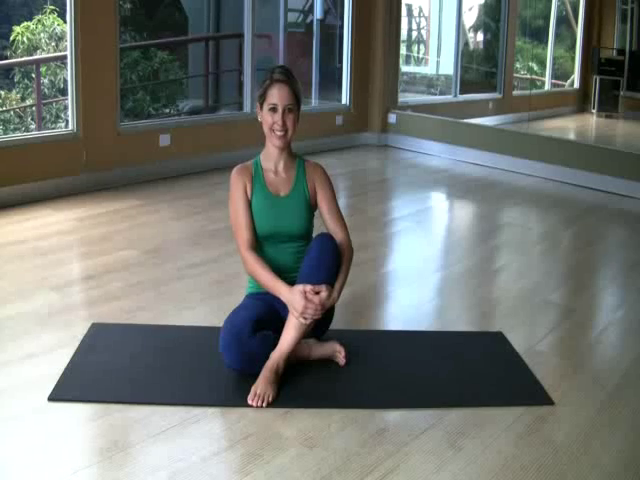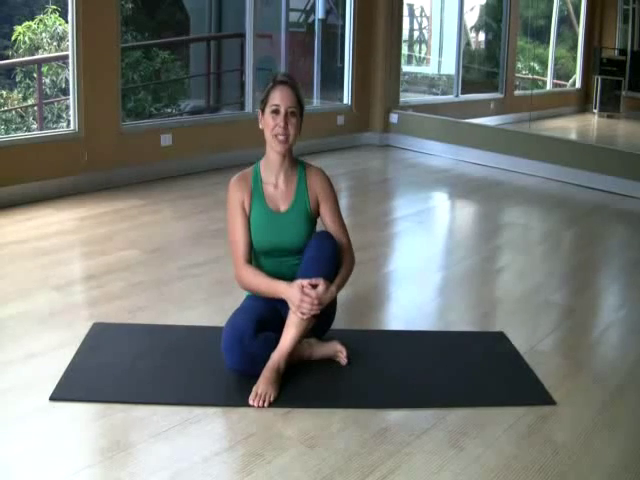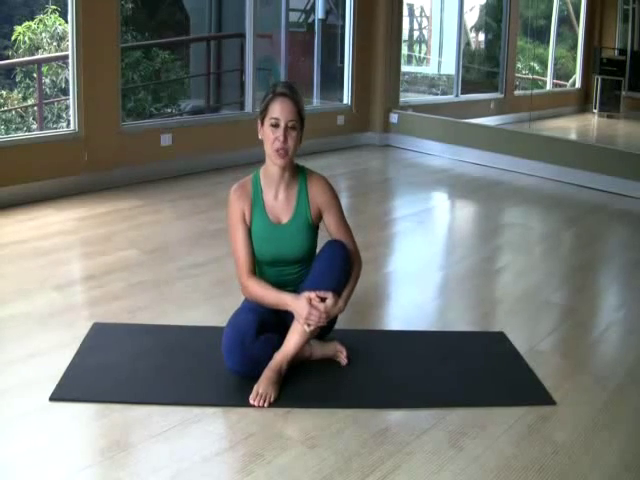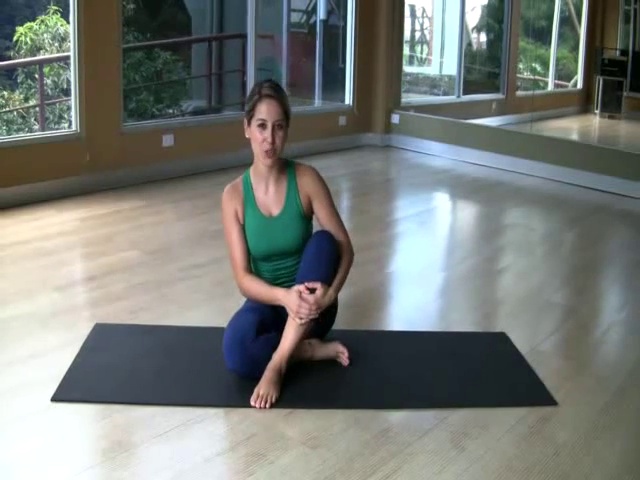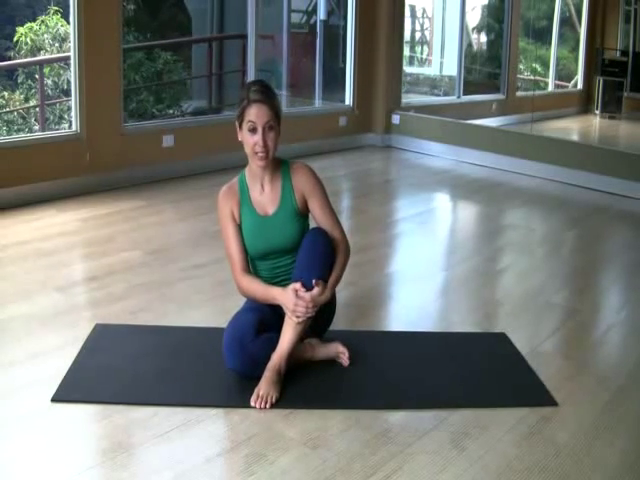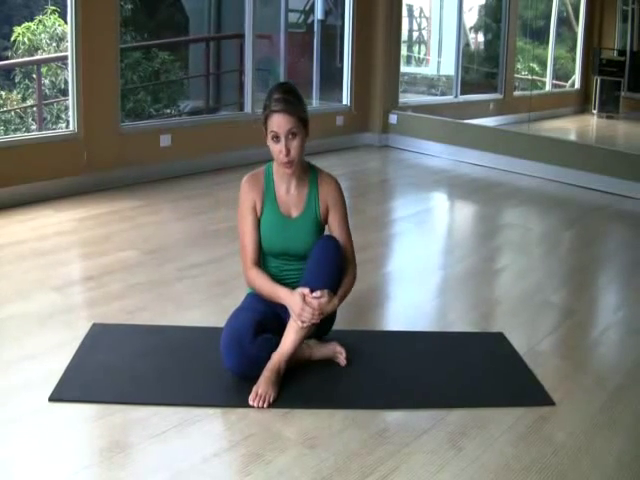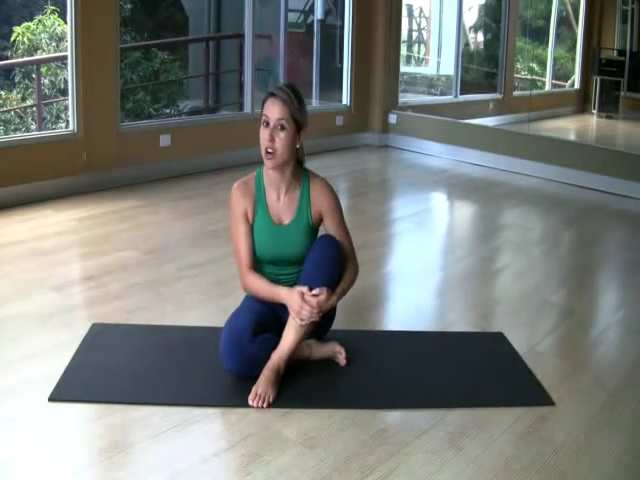
dt=0.7s
person 1, frame 1
left shoulder: (313, 174)
right shoulder: (243, 176)
left elbow: (343, 243)
right elbow: (247, 253)
left wrist: (333, 291)
right wrist: (287, 293)
left hip: (310, 301)
right hip: (265, 296)
left knee: (324, 245)
right knee: (232, 347)
left ankle: (276, 361)
right ankle: (306, 348)
person 1, frame 2
left shoulder: (316, 180)
right shoulder: (241, 185)
left elbow: (346, 253)
right elbow: (243, 270)
left wrist: (330, 290)
right wrist: (286, 289)
left hip: (310, 304)
right hip: (266, 298)
left knee: (324, 244)
right knee: (234, 349)
left ankle: (277, 362)
right ankle: (310, 348)
person 1, frame 3
left shoulder: (318, 188)
right shoulder: (241, 194)
left elbow: (353, 257)
right elbow: (247, 280)
left wrist: (339, 301)
right wrist: (291, 302)
left hip: (312, 306)
right hip: (267, 303)
left knee: (336, 253)
right knee: (235, 351)
left ankle: (278, 363)
right ankle: (309, 349)
person 1, frame 4
left shoulder: (307, 179)
right shoulder: (234, 195)
left elbow: (345, 247)
right elbow: (243, 278)
left wrist: (330, 292)
right wrist: (284, 296)
left hip: (310, 304)
right hip: (268, 301)
left knee: (323, 242)
right knee: (236, 351)
left ankle: (278, 363)
right ankle: (310, 349)
person 1, frame 5
left shoulder: (301, 176)
right shoulder: (229, 195)
left elbow: (341, 243)
right elbow: (242, 278)
left wrist: (326, 290)
right wrist: (281, 295)
left hip: (309, 303)
right hip: (267, 300)
left knee: (317, 238)
right knee: (236, 351)
left ankle: (278, 362)
right ankle: (311, 350)
person 1, frame 6
left shoulder: (327, 187)
right shoulder: (253, 185)
left elbow: (348, 264)
right elbow: (251, 269)
left wrist: (334, 299)
right wrist: (288, 297)
left hip: (312, 306)
right hip: (269, 298)
left knee: (328, 248)
right knee: (233, 352)
left ankle: (277, 362)
right ankle: (308, 350)
person 1, frame 7
left shoulder: (319, 191)
right shoulder: (243, 192)
left elbow: (350, 262)
right elbow: (247, 275)
left wrist: (332, 297)
right wrist: (286, 295)
left hip: (309, 306)
right hip: (266, 299)
left knee: (327, 246)
right knee: (233, 352)
left ankle: (276, 363)
right ankle: (309, 349)
